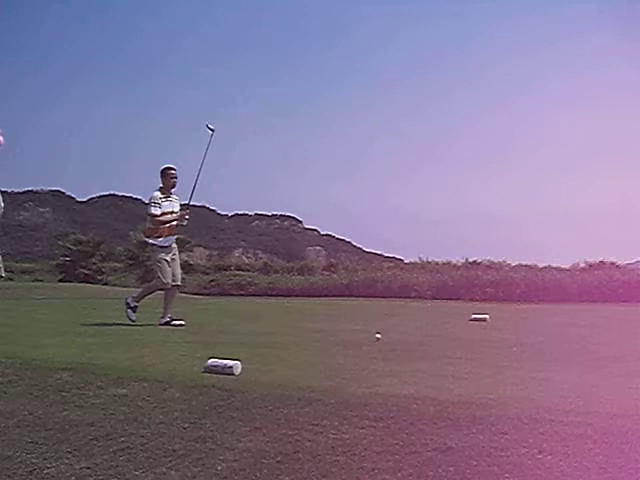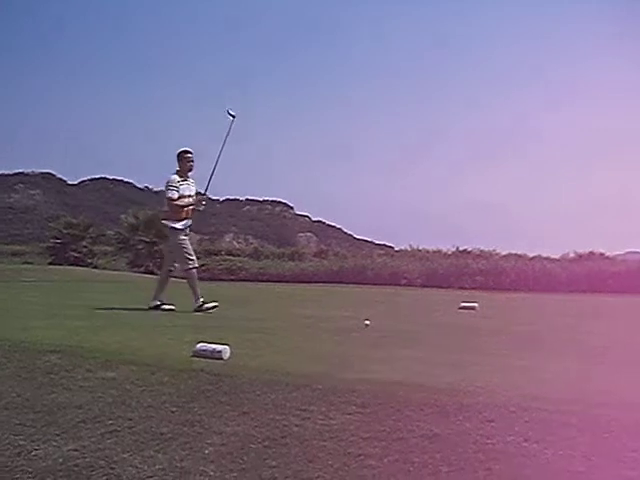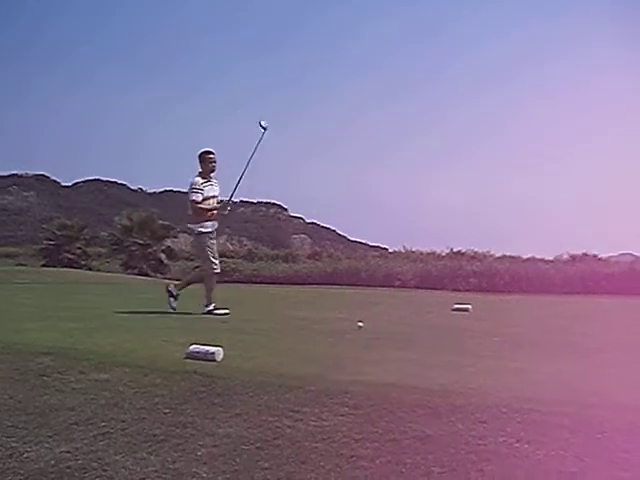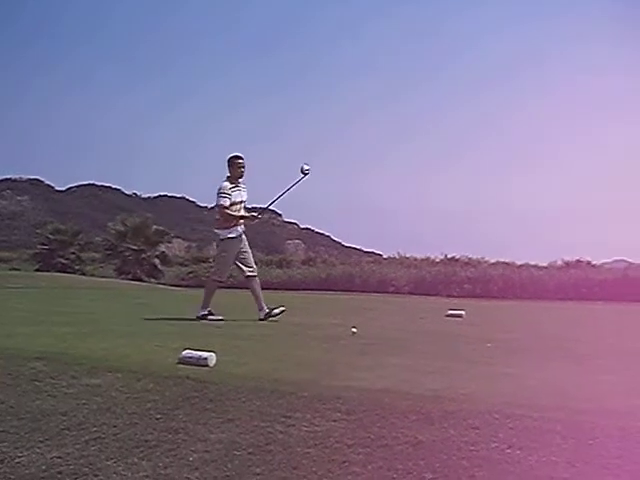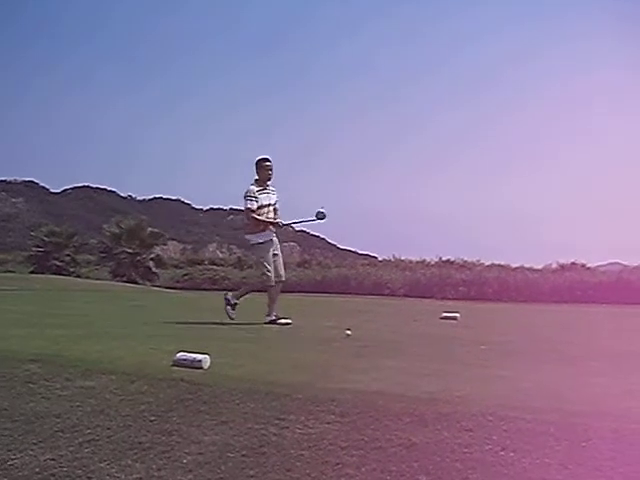
dt=0.3s
person 1, frame 1
left shoulder: (175, 199)
right shoulder: (156, 197)
right elbow: (154, 220)
left wrist: (181, 219)
right wrist: (175, 217)
left hip: (171, 243)
right hip: (158, 243)
left knee: (175, 281)
right knee: (163, 280)
left ankle: (166, 316)
right ankle: (133, 301)
person 1, frame 2
left shoulder: (191, 182)
right shoulder: (173, 181)
right elbow: (171, 204)
left wrist: (198, 204)
right wrist: (192, 202)
left hip: (184, 227)
right hip: (175, 227)
left knee: (169, 265)
right knee: (190, 263)
left ankle: (156, 300)
right ankle: (198, 301)
person 1, frame 3
left shoulder: (214, 182)
right shoulder: (197, 183)
right elbow: (195, 207)
left wrist: (220, 208)
right wrist: (215, 207)
left hip: (210, 228)
right hip: (201, 229)
left knee: (210, 268)
right knee: (212, 267)
left ankle: (175, 288)
right ankle: (209, 305)
person 1, frame 4
left shoulder: (242, 187)
right shoulder: (225, 187)
right elbow: (223, 212)
left wrist: (249, 215)
right wrist: (245, 216)
left hip: (239, 234)
right hip: (228, 236)
left knee: (251, 271)
right knee: (219, 274)
left ankle: (263, 310)
right ankle: (204, 310)
person 1, frame 5
left shoulder: (272, 191)
right shoulder: (252, 191)
right elbow: (248, 215)
left wrist: (277, 221)
right wrist: (271, 222)
left hip: (272, 237)
right hip: (259, 239)
left knee: (279, 277)
right knee: (268, 279)
left ankle: (271, 315)
right ankle: (233, 297)
